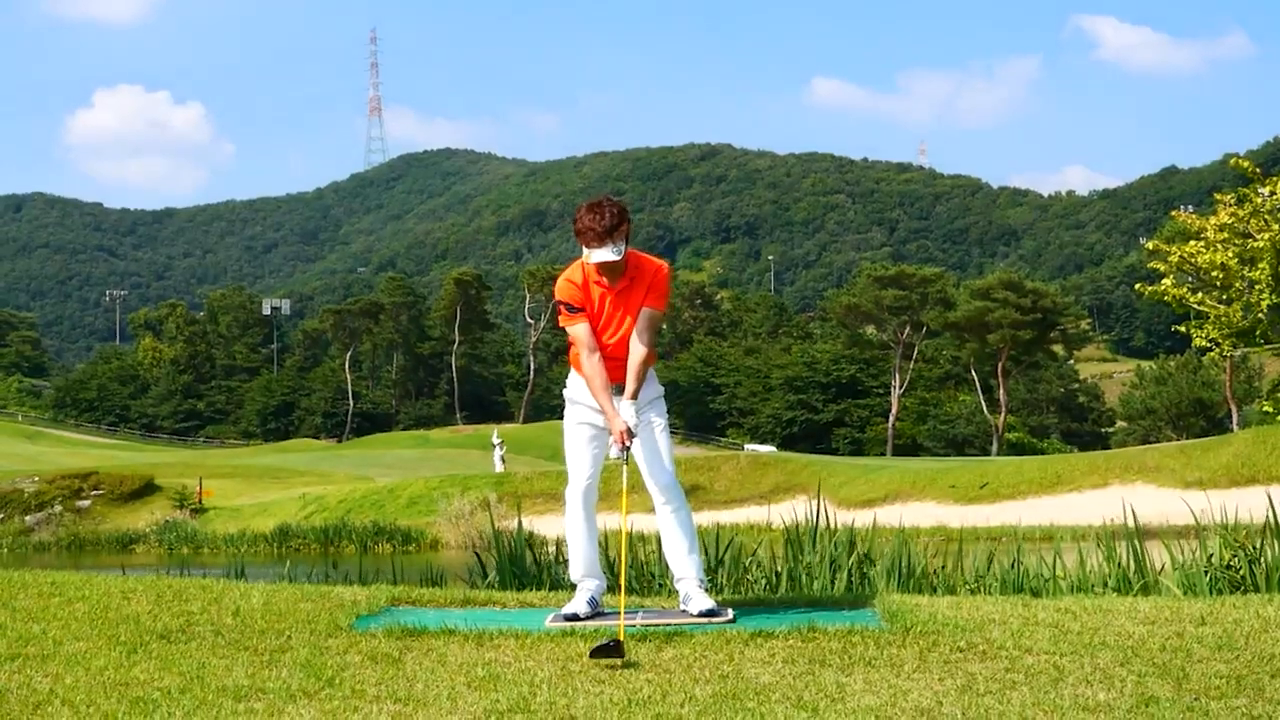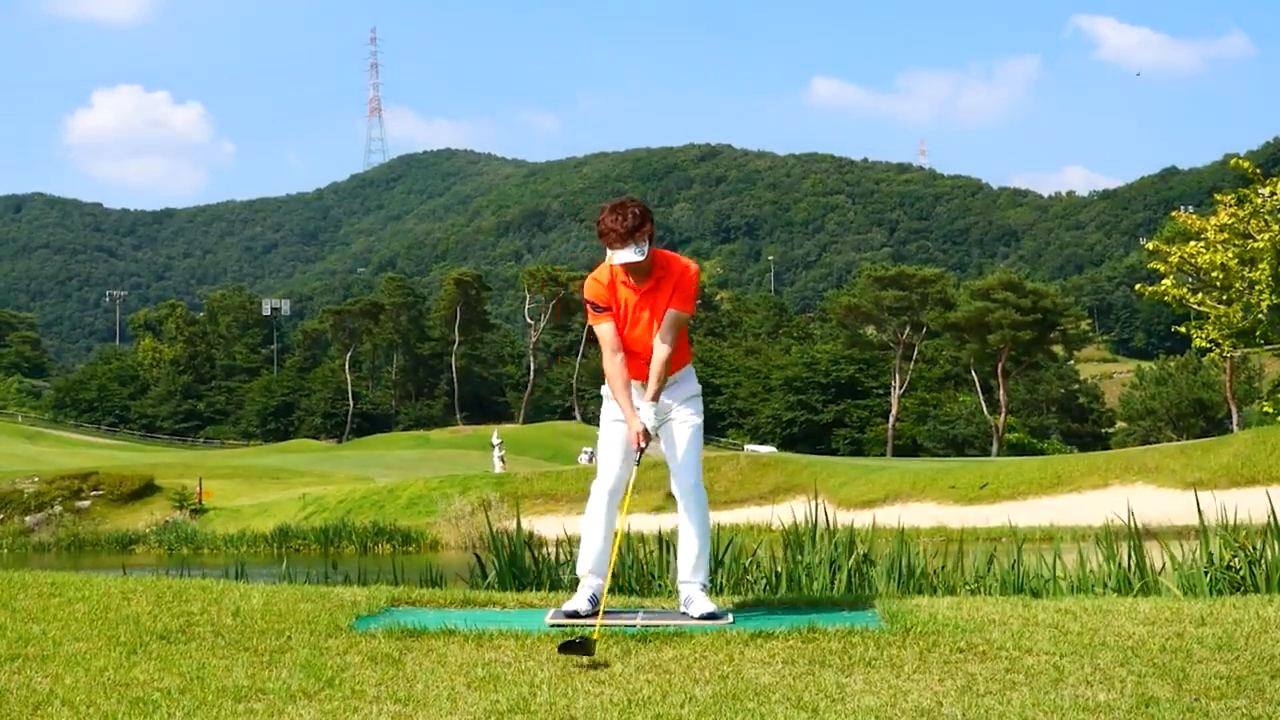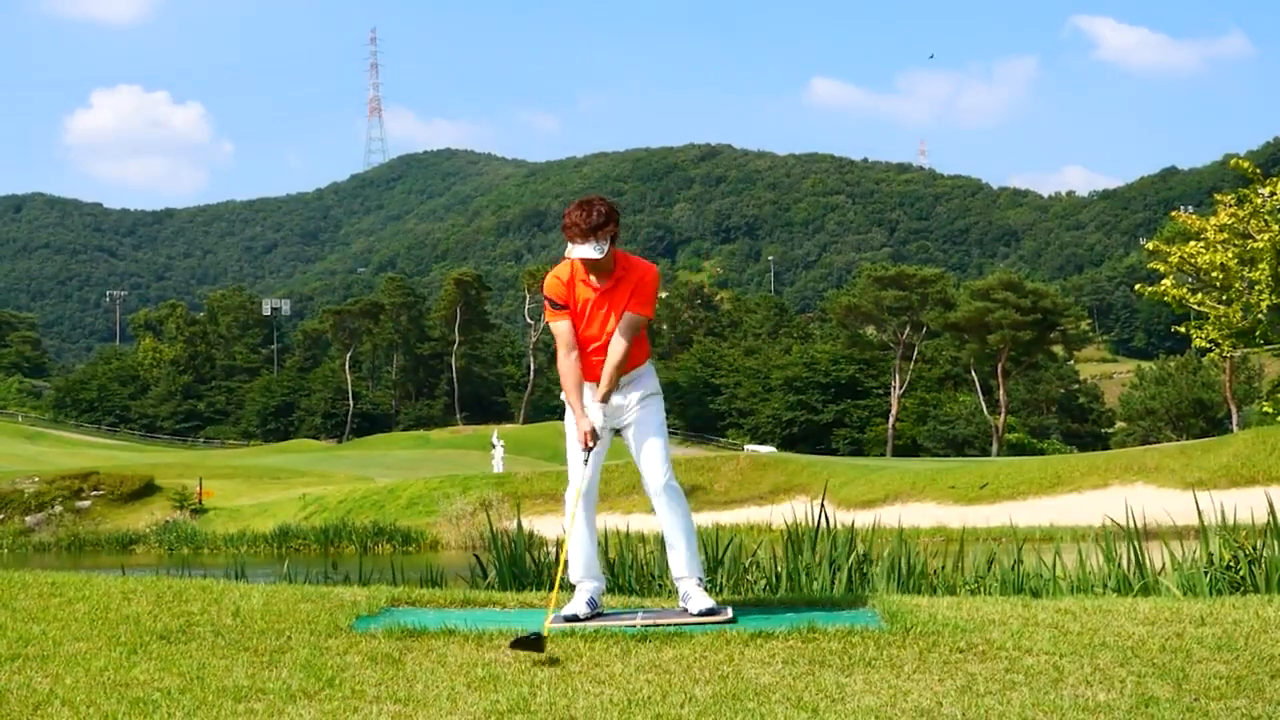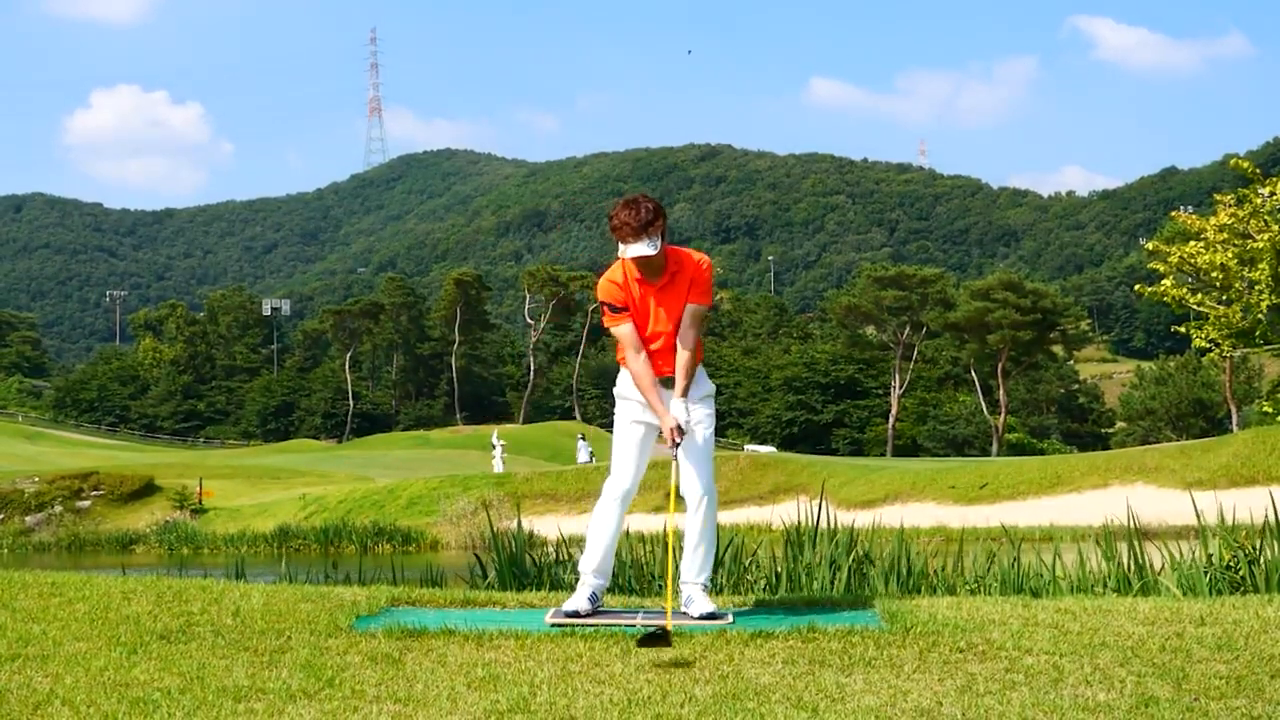
dt=1s
person 1, frame 1
left shoulder: (655, 272)
right shoulder: (570, 284)
left elbow: (641, 340)
right elbow: (589, 354)
left wrist: (629, 402)
right wrist: (611, 416)
left hip: (641, 389)
right hip: (586, 391)
left knee: (666, 486)
right knee: (580, 489)
left ankle: (690, 585)
right ankle: (587, 588)
person 1, frame 2
left shoulder: (684, 272)
right shoulder: (598, 284)
left elbow: (667, 341)
right elbow: (613, 354)
left wrist: (653, 403)
right wrist: (630, 416)
left hip: (677, 386)
right hip: (623, 388)
left knee: (688, 485)
right knee: (605, 486)
left ankle: (692, 588)
right ankle: (590, 585)
person 1, frame 3
left shoulder: (644, 274)
right shoulder: (558, 281)
left elbow: (622, 342)
right elbow: (568, 353)
left wrist: (603, 404)
right wrist: (580, 414)
left hip: (636, 385)
right hip: (583, 389)
left knee: (661, 482)
right knee: (580, 489)
left ankle: (689, 584)
right ankle: (587, 588)
person 1, frame 4
left shoulder: (698, 266)
right shoulder: (612, 283)
left elbow: (689, 339)
right elbow: (635, 353)
left wrist: (681, 398)
right wrist: (661, 413)
left hip: (690, 386)
right hip: (639, 389)
left knee: (701, 489)
right knee: (620, 487)
left ankle: (694, 588)
right ankle: (591, 585)
